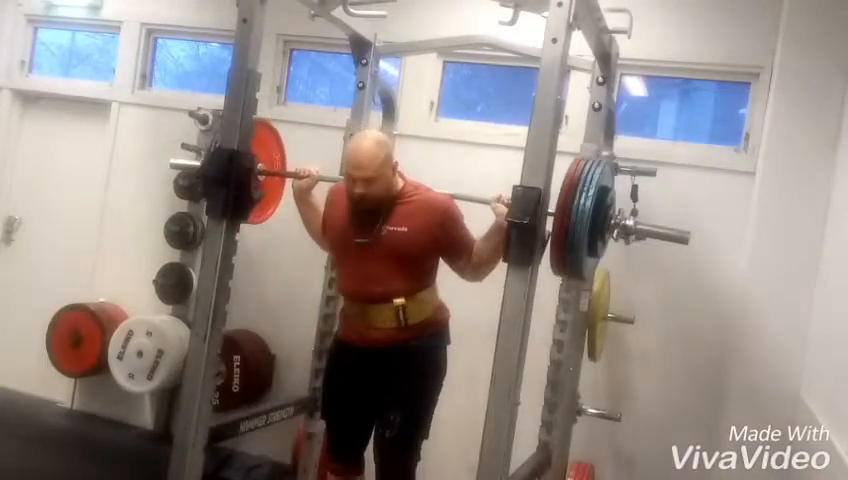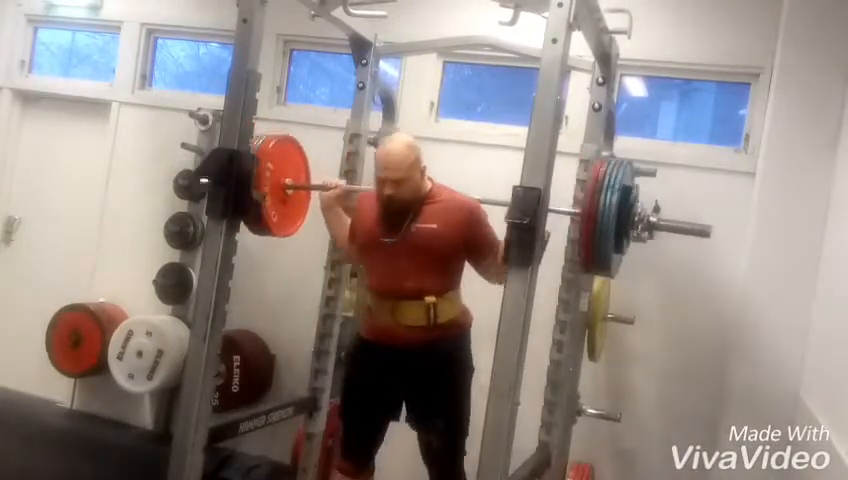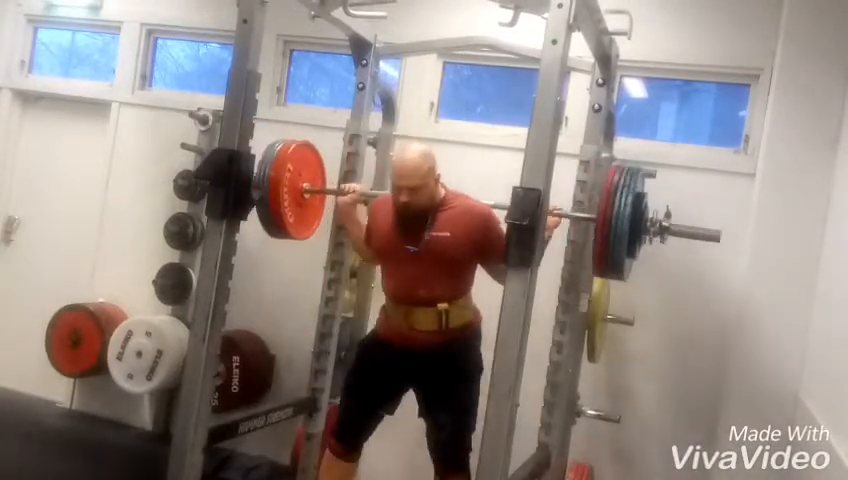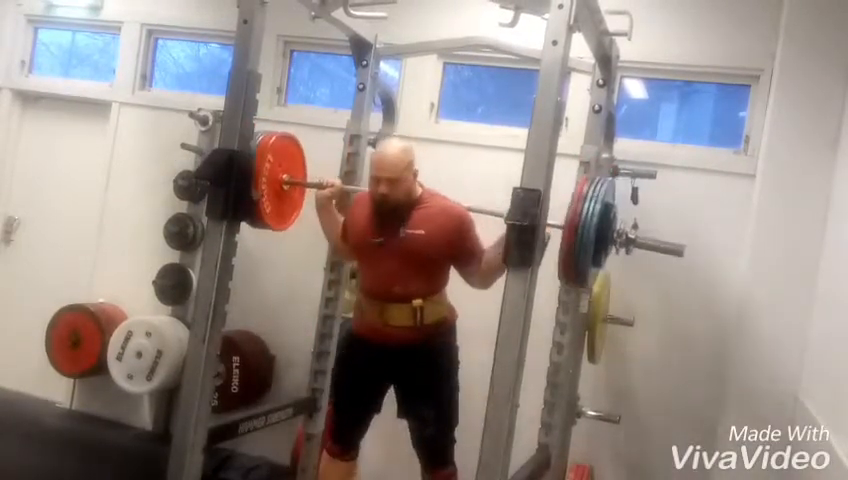
dt=0.5s
person 1, frame 1
left shoulder: (435, 208)
right shoulder: (338, 198)
left elbow: (473, 267)
left wrist: (501, 228)
right wrist: (303, 195)
left hip: (413, 347)
right hip: (352, 340)
right knee: (341, 451)
person 1, frame 2
left shoulder: (460, 211)
right shoulder: (367, 204)
left elbow: (496, 270)
right wrist: (331, 207)
left hip: (440, 348)
right hip: (375, 341)
right knee: (355, 449)
person 1, frame 3
left shoulder: (475, 217)
right shoulder: (382, 208)
left elbow: (509, 271)
left wrist: (540, 235)
right wrist: (347, 212)
left hip: (450, 348)
right hip: (389, 338)
right knee: (345, 433)
person 1, frame 4
left shoulder: (450, 217)
right shoulder: (359, 205)
left elbow: (480, 275)
right wrist: (325, 206)
left hip: (426, 344)
right hip: (366, 338)
left knee: (435, 450)
right knee: (340, 436)
